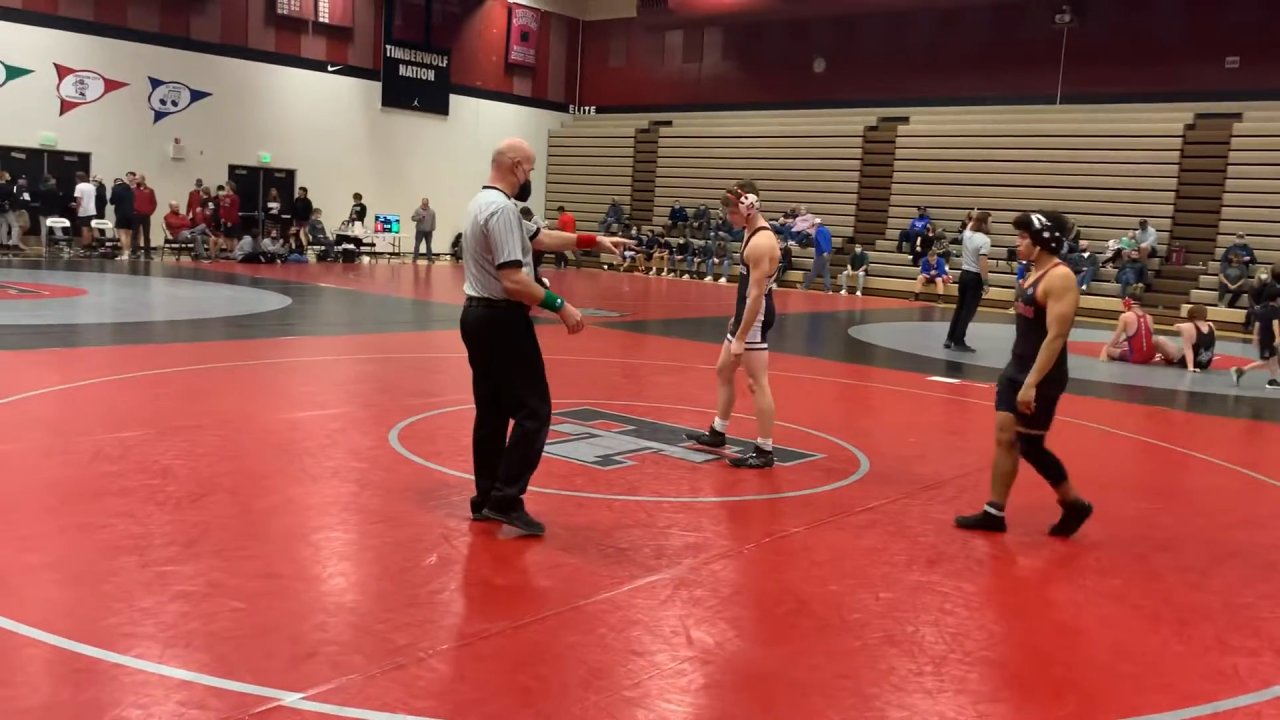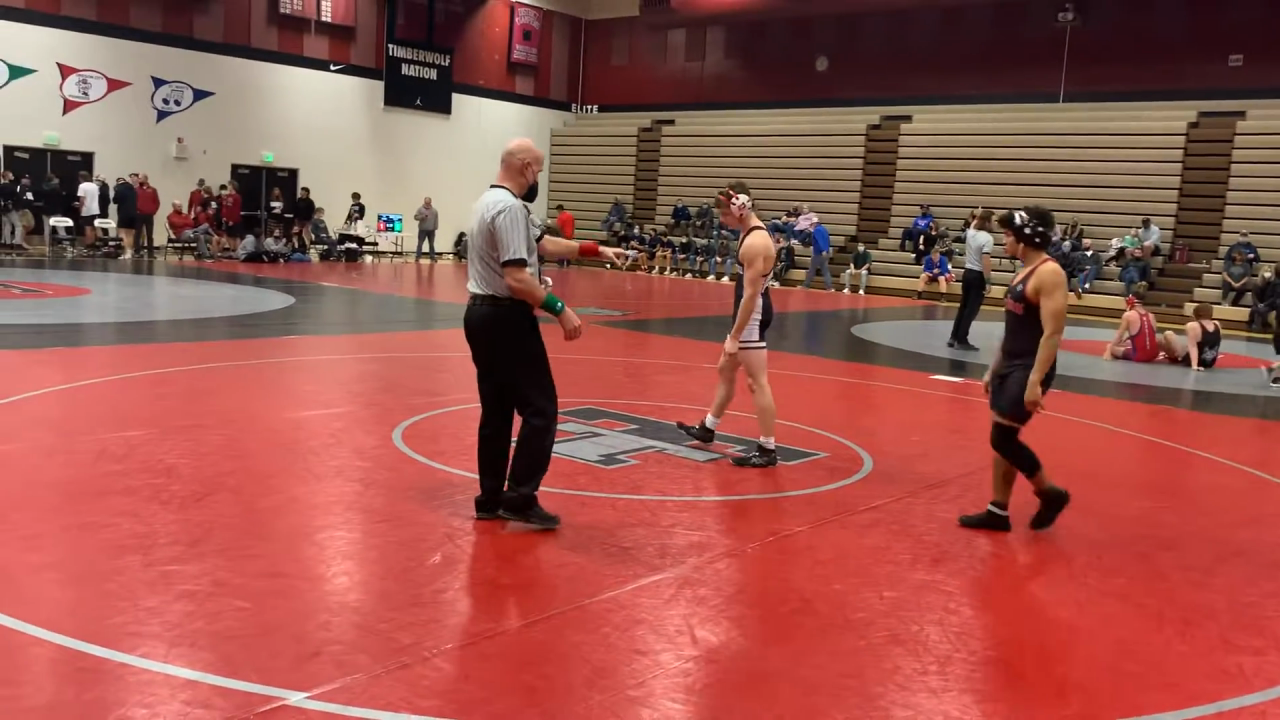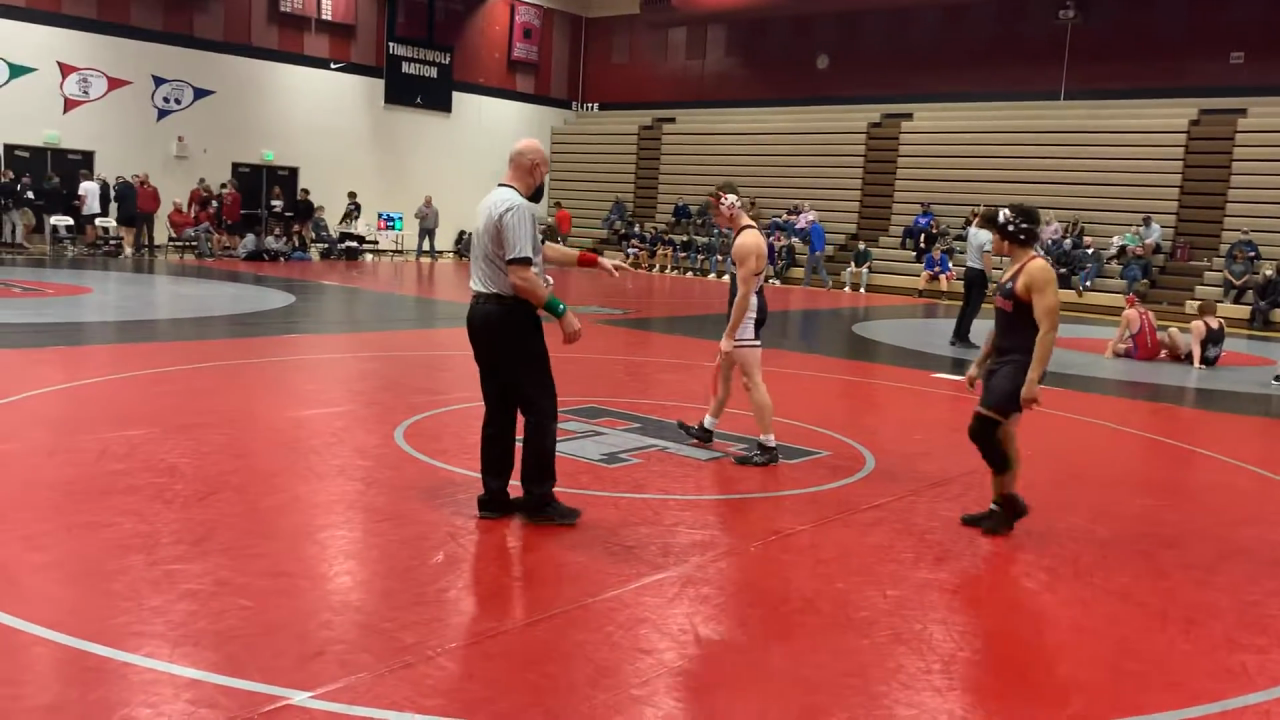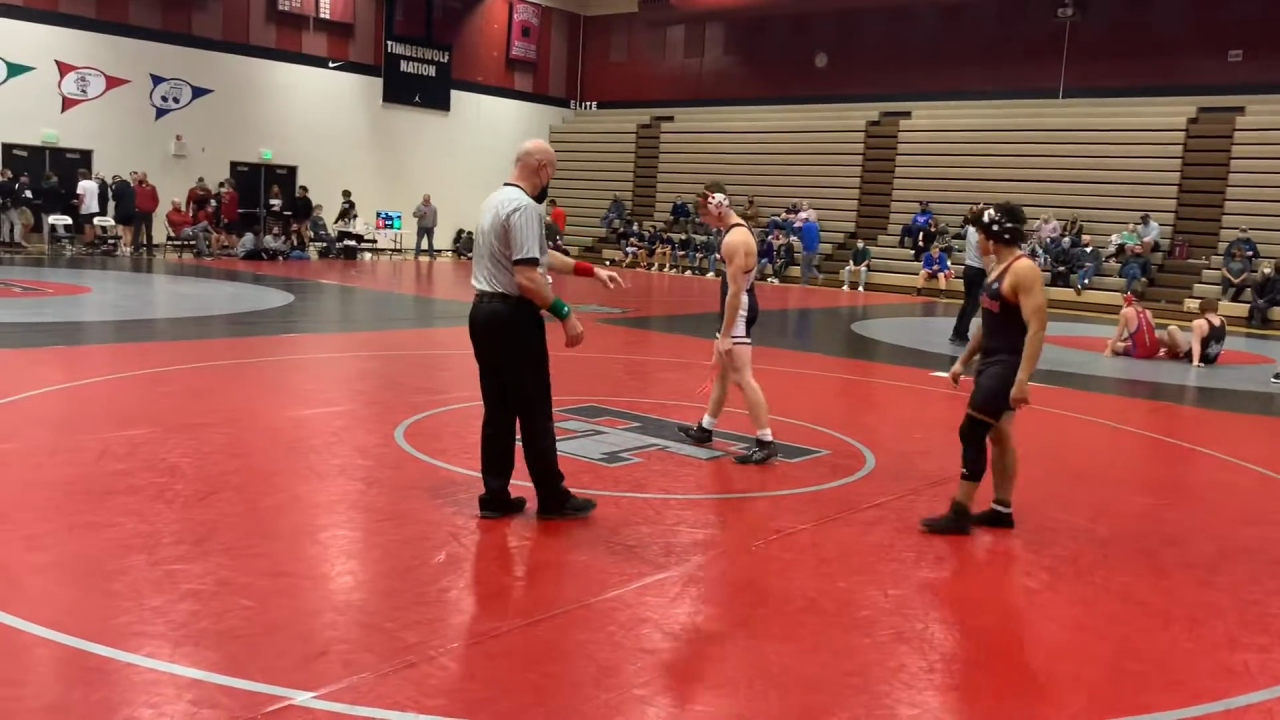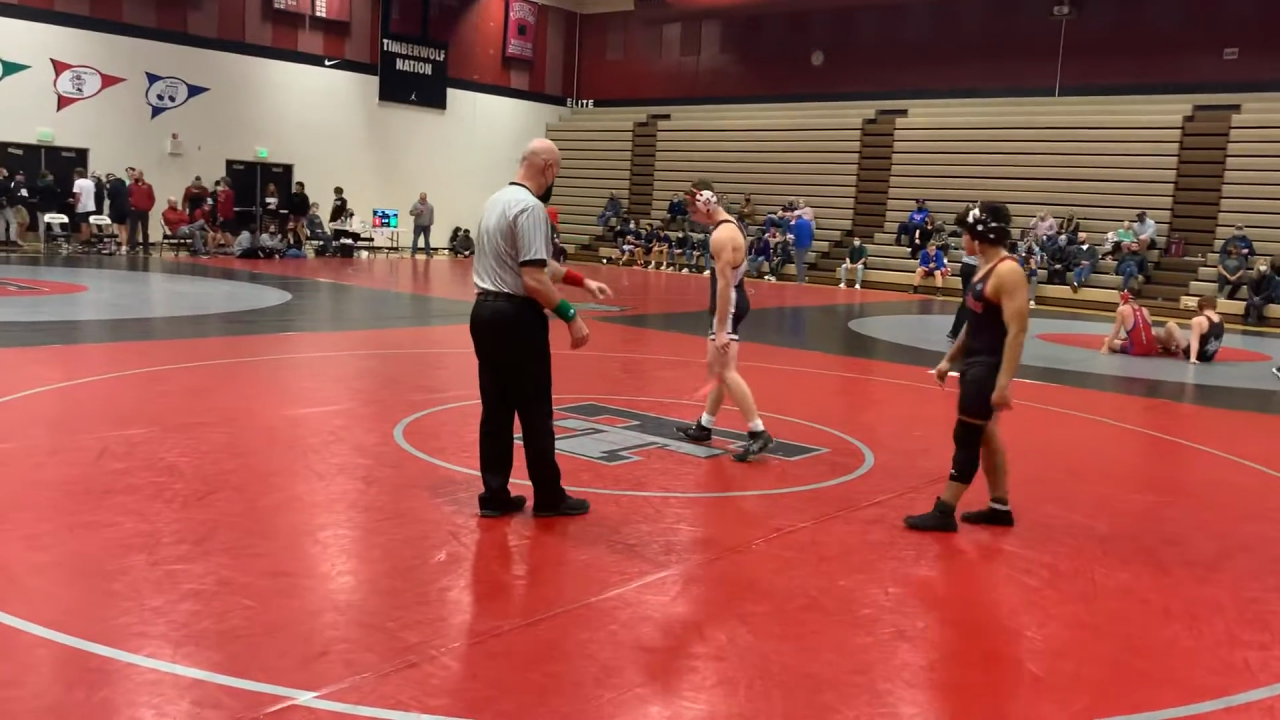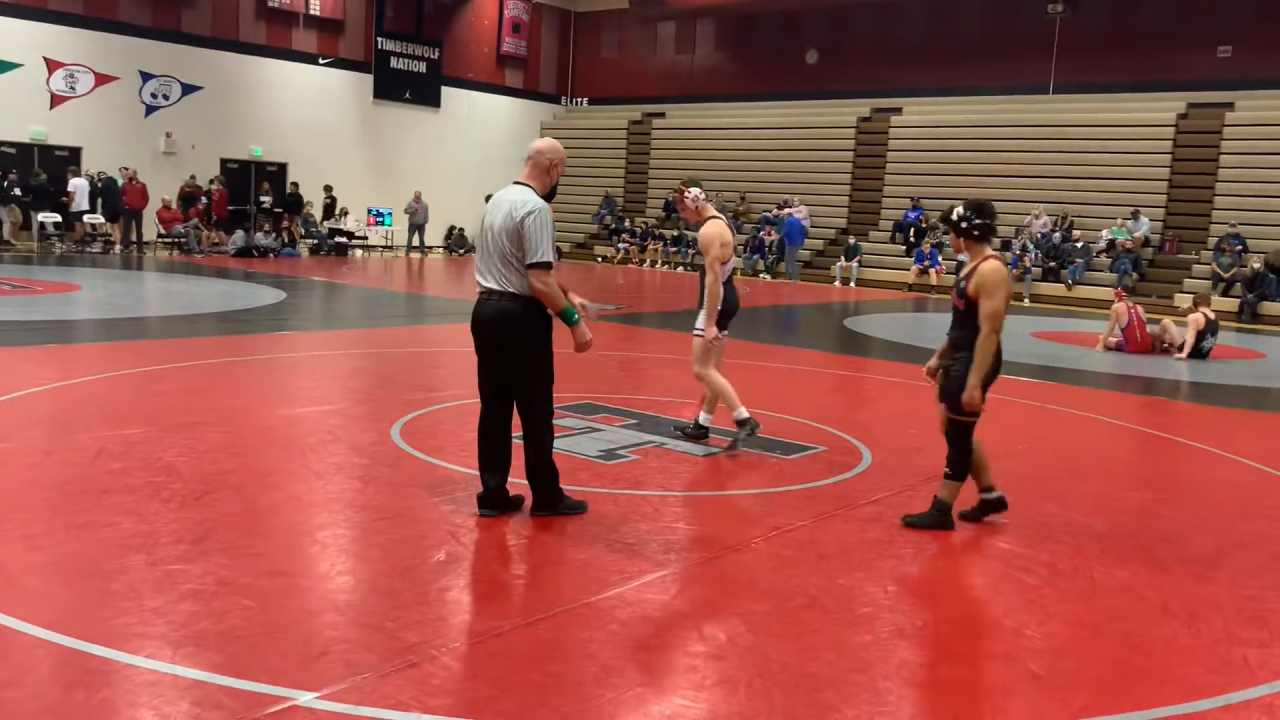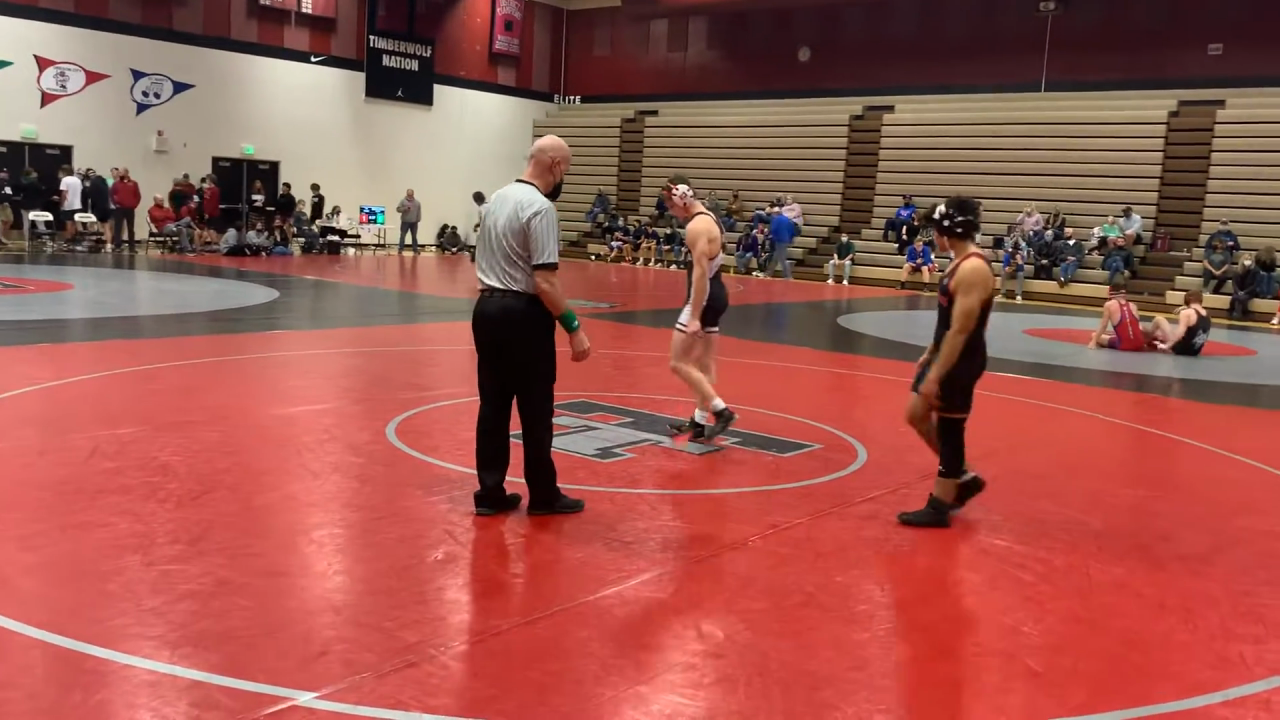
dt=0.1s
person 1, frame 1
left shoulder: (484, 202)
right shoulder: (502, 208)
left elbow: (539, 238)
right elbow: (513, 280)
left wrist: (595, 242)
right wrist: (560, 306)
left hip: (478, 315)
right hip: (502, 320)
left knee: (490, 413)
right knee: (532, 412)
left ankle: (487, 498)
right ankle: (505, 499)
person 1, frame 2
left shoulder: (491, 201)
right shoulder: (510, 207)
left elbow: (542, 244)
right elbow: (516, 279)
left wrist: (595, 251)
right wrist: (559, 309)
left hip: (481, 313)
right hip: (506, 318)
left knee: (495, 411)
right knee: (540, 409)
left ankle: (491, 498)
right ankle: (520, 498)
person 1, frame 3
left shoulder: (493, 201)
right shoulder: (518, 207)
left elbow: (542, 250)
right elbow: (521, 277)
left wrist: (595, 261)
right wrist: (561, 312)
left hip: (482, 312)
right hip: (510, 317)
left knee: (498, 411)
right knee: (539, 410)
left ankle: (494, 497)
right ankle: (539, 500)
person 1, frame 4
left shoulder: (497, 200)
right shoulder: (524, 207)
left elbow: (540, 254)
right elbow: (527, 277)
left wrist: (591, 270)
right wrist: (565, 314)
left hip: (484, 312)
right hip: (513, 316)
left knee: (498, 410)
right knee: (535, 412)
left ankle: (495, 496)
right ankle: (552, 498)
person 1, frame 5
left shoulder: (497, 200)
right shoulder: (530, 207)
right elbow: (534, 279)
left wrist: (581, 281)
right wrist: (569, 316)
left hip: (485, 310)
right hip: (517, 316)
left knee: (496, 409)
right knee: (535, 412)
left ankle: (495, 494)
right ankle: (548, 496)
person 1, frame 6
left shoulder: (499, 199)
right shoulder: (536, 208)
right elbow: (540, 280)
left wrist: (566, 293)
right wrist: (573, 320)
left hip: (487, 309)
right hip: (520, 315)
left knee: (494, 408)
right knee: (536, 411)
left ankle: (493, 494)
right ankle: (546, 495)
person 1, frame 7
left shoulder: (498, 198)
right shoulder: (540, 208)
right elbow: (545, 280)
right wrist: (573, 327)
left hip: (488, 307)
right hip: (523, 314)
left knee: (493, 406)
right knee: (536, 410)
left ankle: (490, 493)
right ankle: (542, 495)
person 2, frame 1
left shoulder: (1060, 278)
right shoulder: (1034, 274)
left elbow: (1055, 338)
left wrist: (1031, 384)
right wrist: (1012, 373)
left hip: (1040, 376)
right hip: (1018, 370)
left knee: (1030, 447)
right knee: (1005, 441)
left ankle: (1074, 505)
right ankle: (994, 512)
person 2, frame 2
left shoulder: (1049, 274)
right shoulder: (1024, 271)
left elbow: (1052, 334)
left wrist: (1035, 382)
right wrist: (993, 369)
left hip: (1029, 371)
right hip: (1008, 366)
left knee: (1003, 440)
right knee: (1001, 438)
left ankle: (1050, 494)
right ankle: (997, 511)
person 2, frame 3
left shoulder: (1037, 271)
right shoulder: (1012, 268)
left elbow: (1048, 330)
left wrist: (1033, 379)
right wrist: (979, 363)
left hip: (1020, 366)
right hip: (1002, 363)
left knee: (982, 431)
right knee: (1001, 435)
left ankle: (1009, 501)
right ankle: (1001, 506)
person 2, frame 4
left shoulder: (1024, 271)
right shoulder: (999, 266)
left elbow: (1036, 330)
left wrist: (1022, 380)
right wrist: (963, 361)
left hip: (1006, 366)
right hip: (989, 362)
left knee: (971, 434)
right knee: (998, 436)
left ankle: (959, 513)
right ankle: (1002, 509)
person 2, frame 5
left shoulder: (1008, 273)
right shoulder: (987, 267)
left elbow: (1016, 333)
left wrist: (1003, 383)
right wrist: (949, 360)
left hip: (988, 366)
right hip: (974, 363)
left knee: (967, 438)
right knee: (985, 437)
left ankle: (945, 513)
right ankle: (1000, 508)
person 2, frame 6
left shoulder: (991, 271)
right shoulder: (975, 264)
left elbow: (990, 332)
left wrist: (975, 383)
right wrist: (939, 356)
left hip: (973, 363)
right hip: (958, 359)
left knee: (958, 435)
right knee: (960, 432)
left ankle: (941, 511)
right ankle: (990, 496)
person 2, frame 7
left shoulder: (973, 269)
right shoulder: (963, 262)
left elbow: (960, 331)
left wrist: (933, 375)
right wrist: (929, 360)
left hip: (960, 361)
right hip: (945, 355)
left knee: (948, 431)
right knee: (918, 416)
left ankle: (940, 507)
right ankle: (966, 479)
person 3, frame 1
left shoulder: (762, 242)
right shoulder: (752, 232)
left elbow: (757, 293)
left wrist: (740, 338)
right wrist: (736, 317)
left hip: (755, 315)
right hip: (746, 311)
left knee: (757, 383)
right knee: (724, 371)
left ankle: (765, 450)
right ankle: (717, 433)
person 3, frame 2
left shoulder: (756, 242)
right shoulder: (749, 232)
left elbow: (751, 293)
left wrist: (735, 337)
left hip: (753, 314)
right hip: (746, 311)
left knee: (757, 382)
right knee: (725, 371)
left ankle: (767, 450)
right ankle: (707, 428)
person 3, frame 3
left shoulder: (746, 241)
right shoulder: (747, 231)
left elbow: (744, 291)
left wrist: (729, 336)
left hip: (747, 312)
right hip: (745, 309)
left knee: (752, 381)
right knee: (724, 371)
left ankle: (768, 447)
right ankle: (706, 428)
person 3, frame 4
left shoulder: (734, 239)
right shoulder: (737, 230)
left elbow: (734, 289)
left wrist: (725, 334)
left hip: (739, 309)
right hip: (738, 307)
left knee: (742, 378)
right knee: (720, 370)
left ankle: (766, 442)
right ankle: (705, 428)
person 3, frame 5
left shoulder: (720, 235)
right shoulder: (729, 225)
left elbow: (724, 283)
left wrist: (721, 329)
left hip: (727, 305)
right hip: (734, 301)
left knee: (727, 373)
right knee: (716, 369)
left ankle: (758, 433)
right ankle: (704, 426)
person 3, frame 6
left shoulder: (708, 231)
right shoulder: (719, 222)
left elbow: (713, 278)
left wrist: (710, 323)
left hip: (717, 301)
right hip: (725, 297)
left knee: (702, 370)
right knee: (709, 365)
left ankle: (744, 420)
right ankle: (702, 425)
person 3, frame 7
left shoulder: (696, 226)
right shoulder: (708, 219)
left elbow: (700, 272)
left wrist: (694, 316)
left hip: (705, 298)
right hip: (718, 295)
left knee: (678, 362)
right knee: (704, 362)
left ankle: (721, 410)
right ankle: (700, 422)
